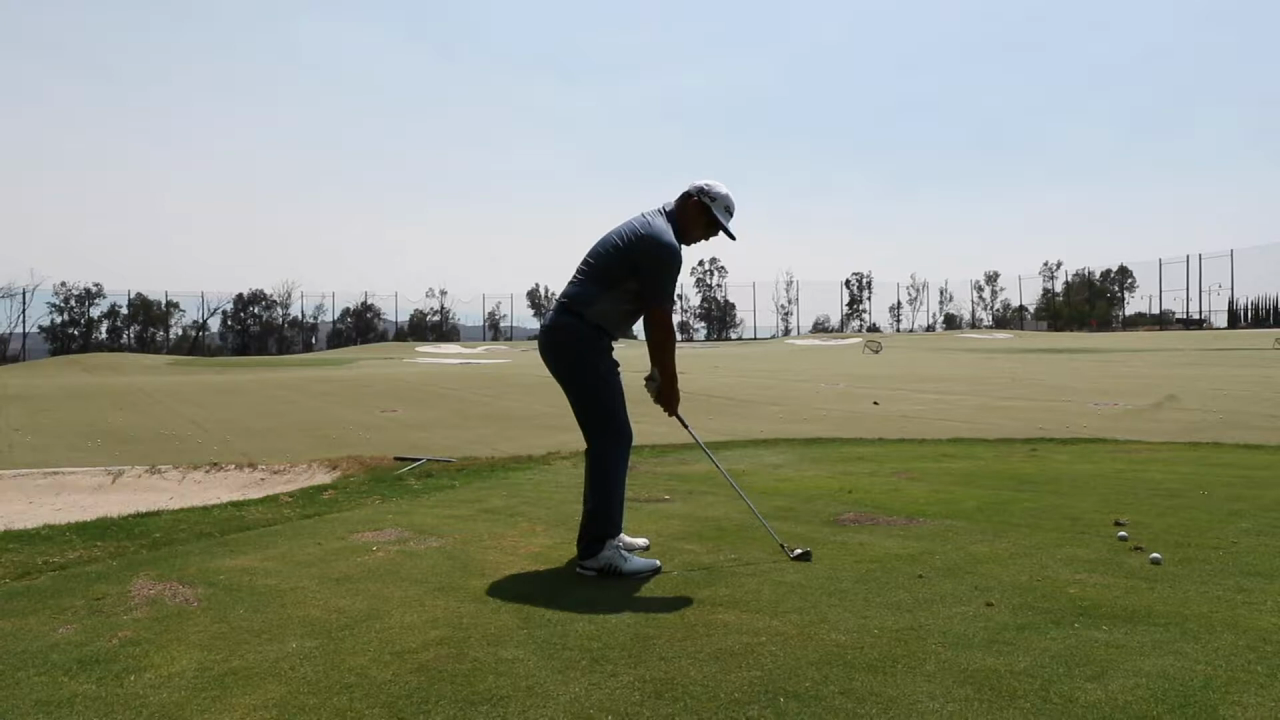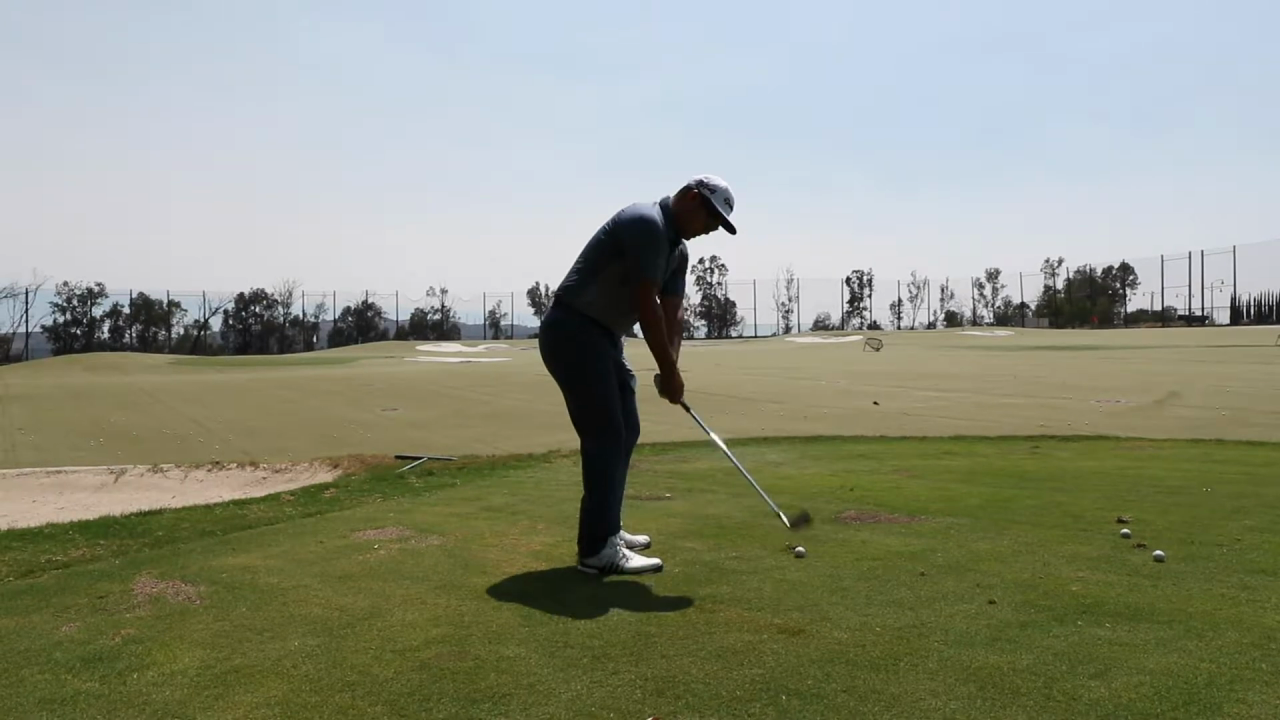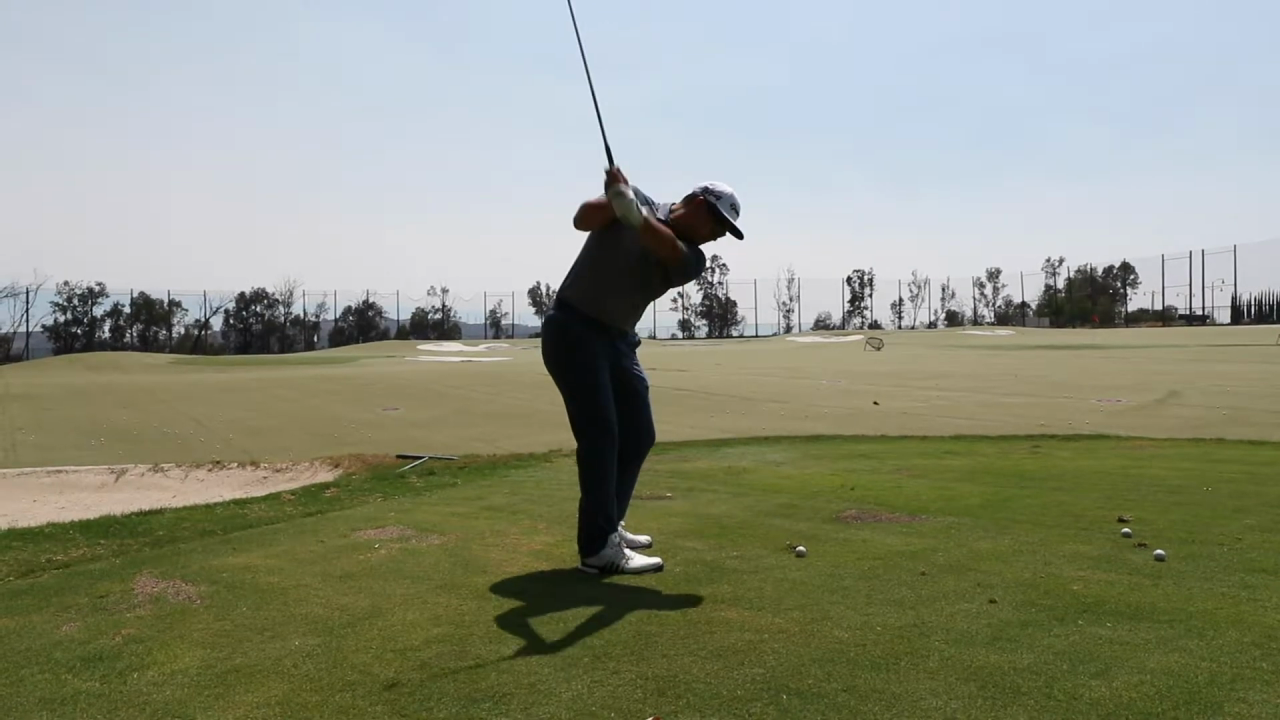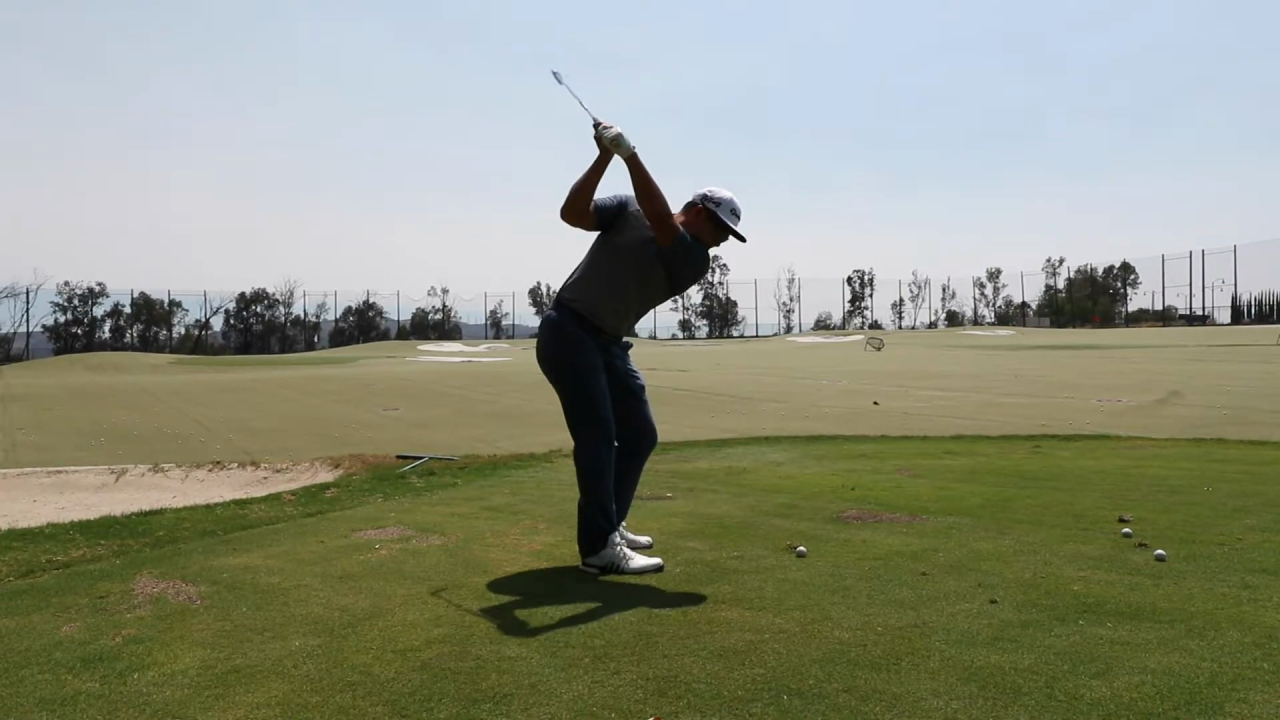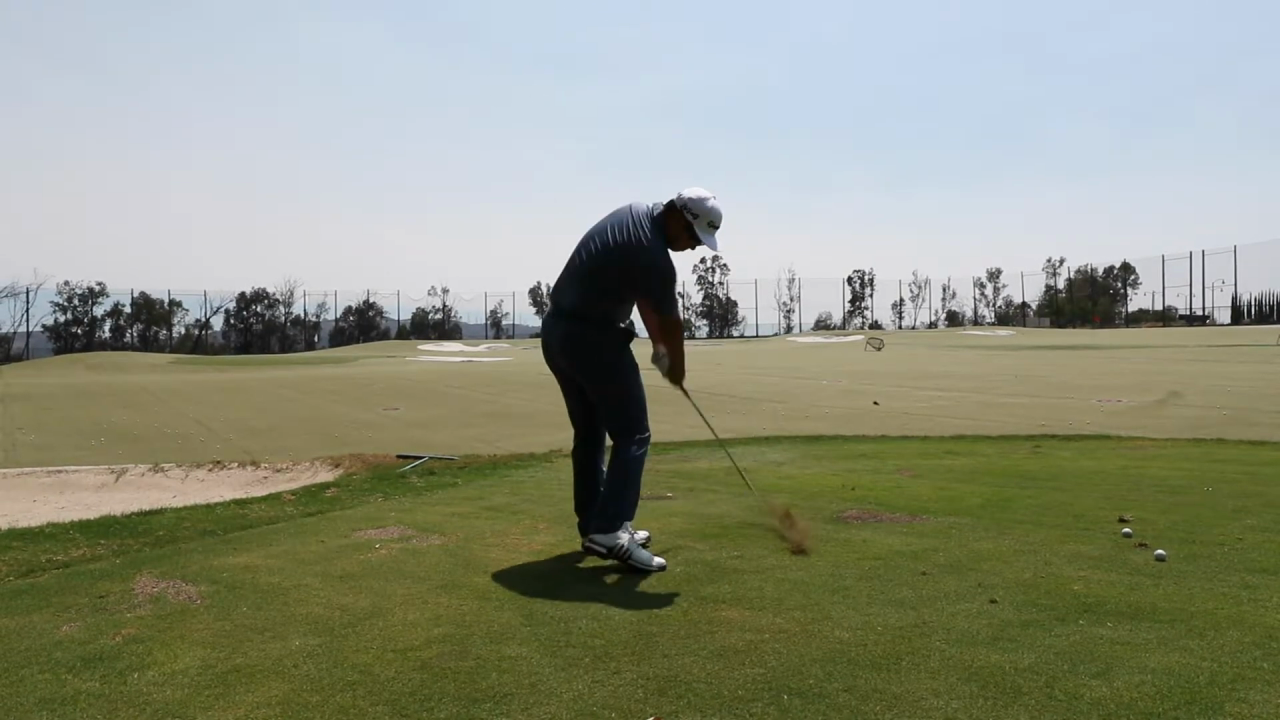
dt=1s
person 1, frame 1
left shoulder: (652, 229)
right shoulder: (663, 244)
left elbow: (654, 318)
right elbow: (661, 324)
left wrist: (657, 373)
right wrist: (670, 384)
left hip: (573, 335)
right hip: (578, 339)
left knee: (609, 437)
right knee: (613, 439)
left ankle: (603, 532)
right ankle: (598, 550)
person 1, frame 2
left shoulder: (677, 248)
right shoulder: (645, 222)
left elbow: (672, 311)
right elbow: (646, 304)
left wrist: (670, 366)
right wrist: (668, 371)
left hip: (603, 337)
right hip: (573, 332)
left knee: (624, 432)
right knee: (605, 435)
left ankle: (605, 529)
right ankle: (598, 548)
person 1, frame 3
left shoulder: (691, 259)
right shoulder: (634, 198)
left elbow: (665, 246)
right elbow: (583, 218)
left wrist: (635, 214)
right wrist: (614, 202)
left hip: (617, 339)
right hip: (573, 329)
left knee: (638, 436)
right knee: (600, 434)
left ankle: (608, 527)
right ankle: (598, 548)
person 1, frame 4
left shoulder: (694, 260)
right shoulder: (628, 208)
left elbow: (662, 221)
right elbow: (572, 213)
right wrist: (605, 157)
left hip: (608, 343)
right hip: (567, 331)
left knee: (640, 436)
right knee: (597, 434)
left ankle: (609, 526)
right ankle: (599, 548)
person 1, frame 5
left shoulder: (637, 212)
right shoulder: (654, 256)
right elbow: (668, 321)
left wrist: (657, 344)
right wrist: (676, 363)
left hip: (556, 330)
right hip: (594, 339)
left knee: (590, 431)
right knee: (631, 433)
left ankle: (594, 525)
right ankle: (610, 529)
